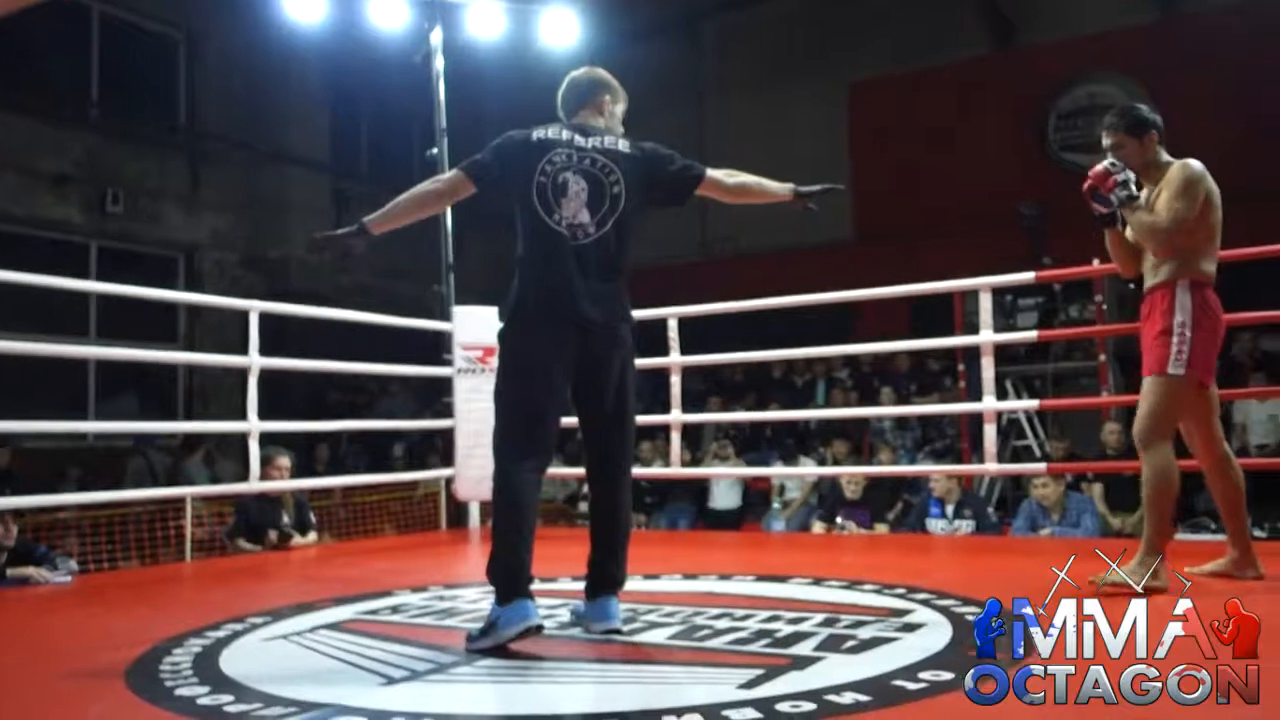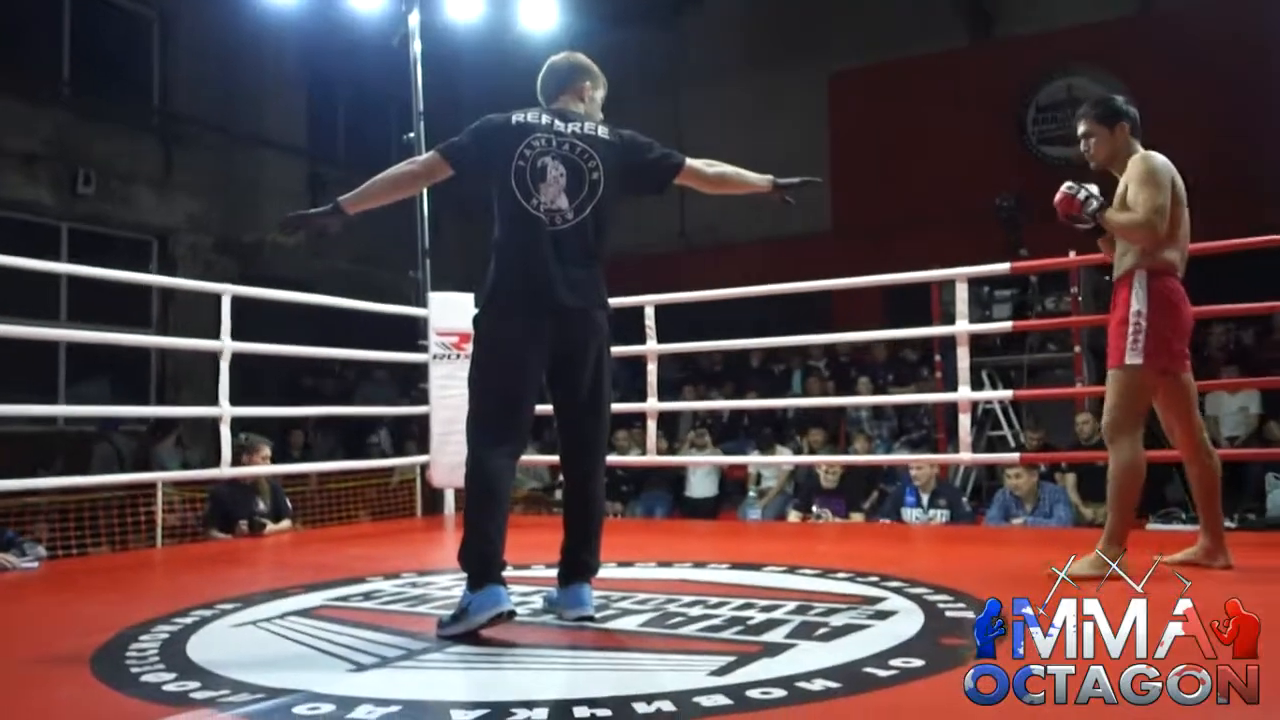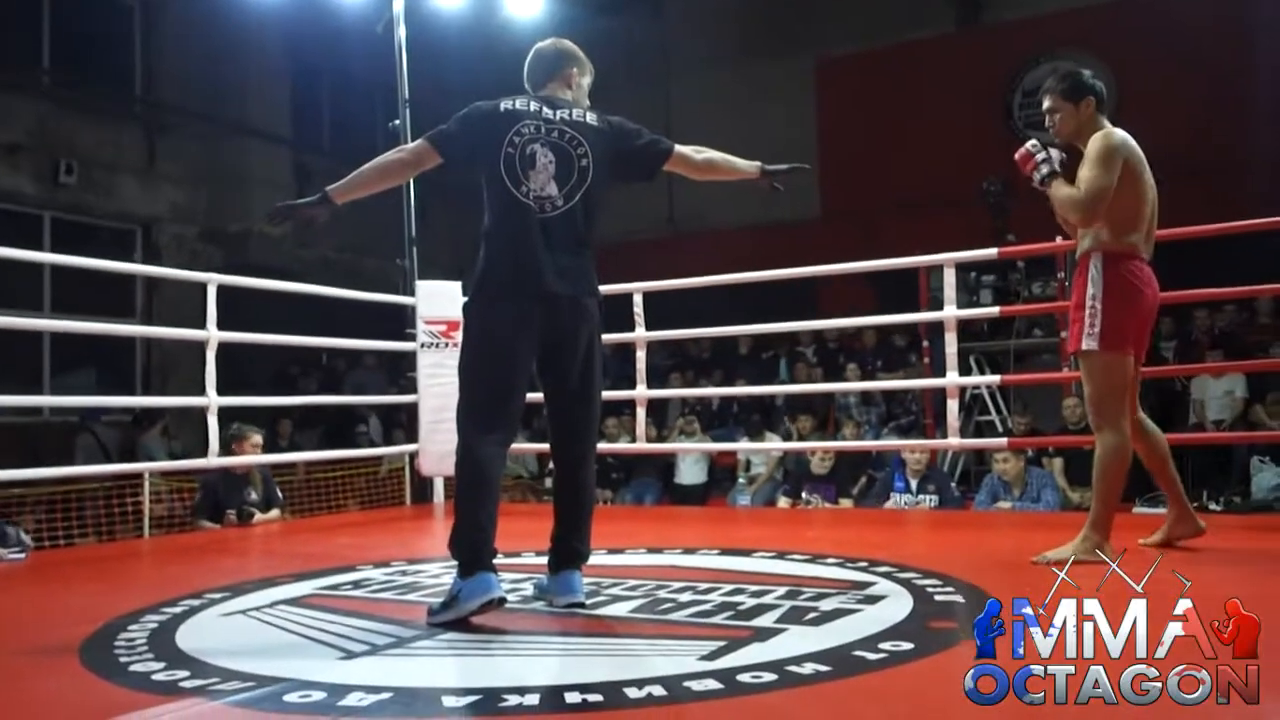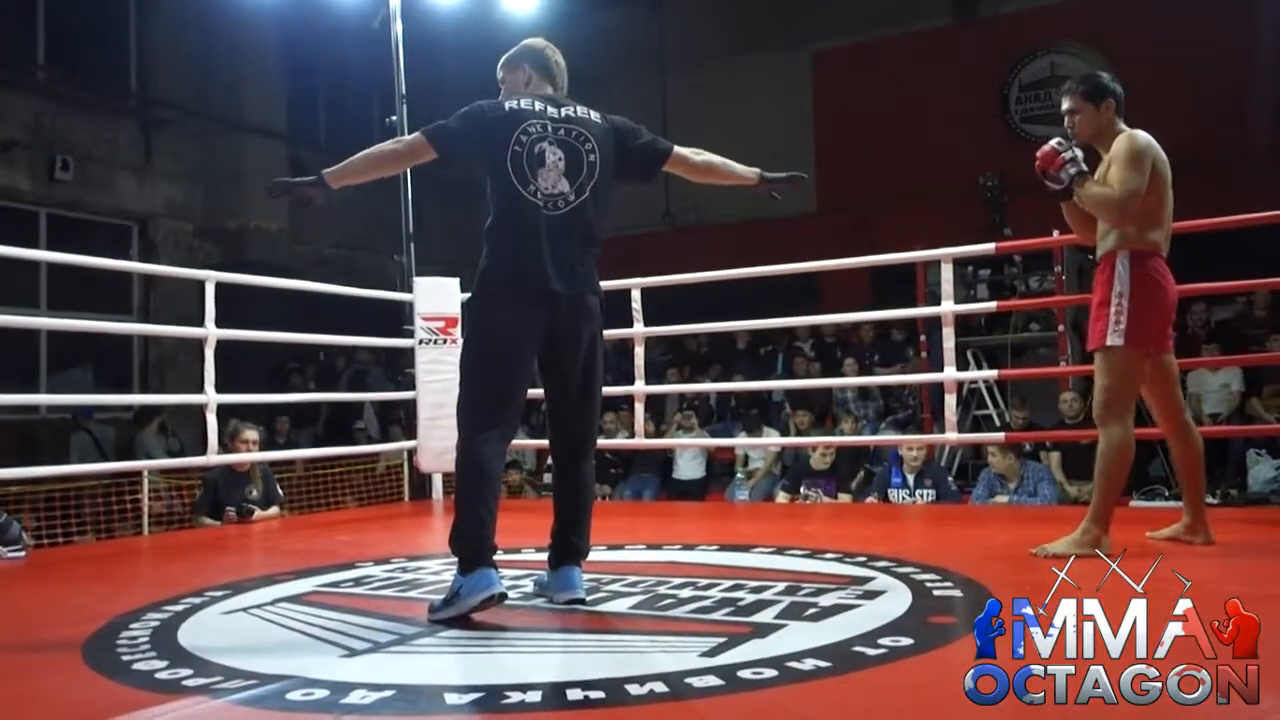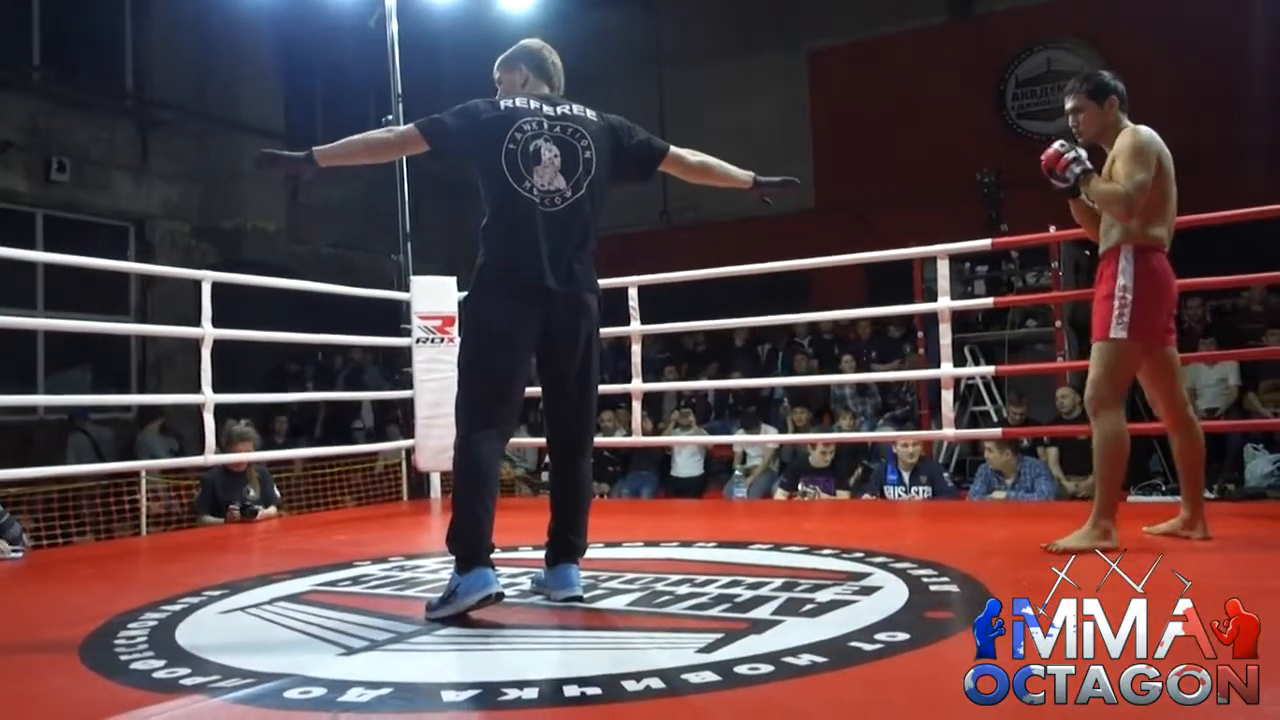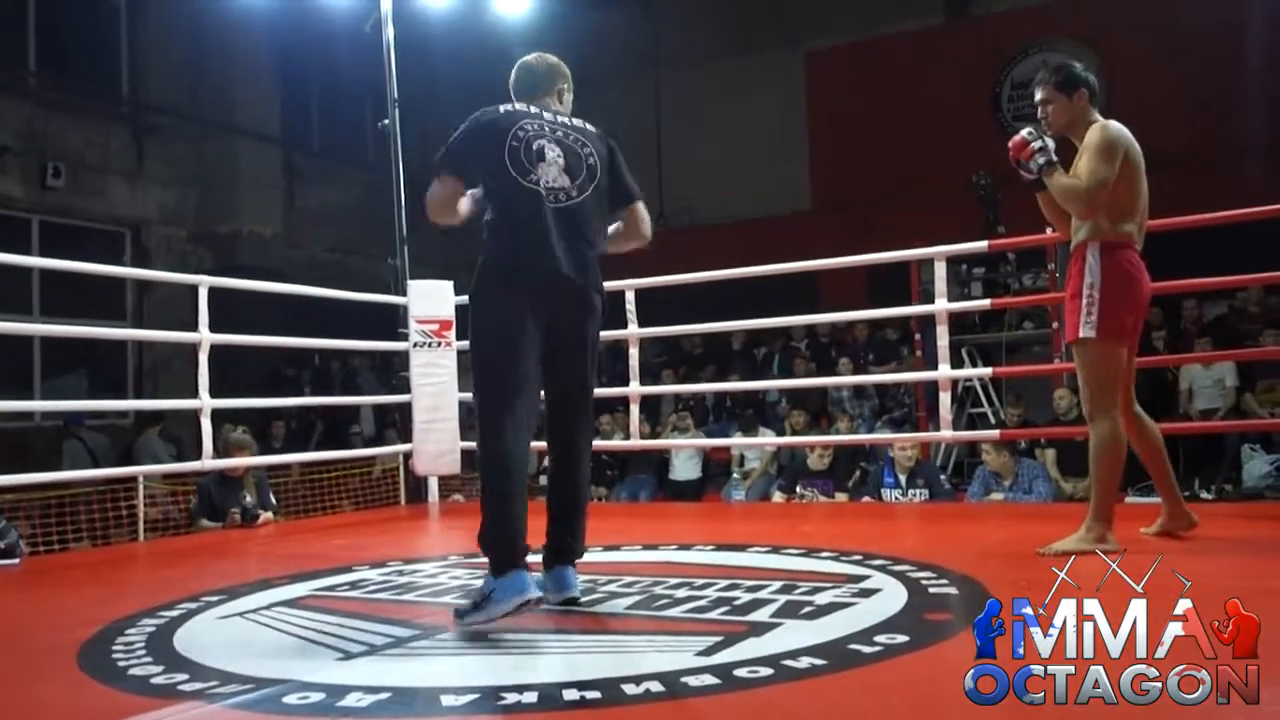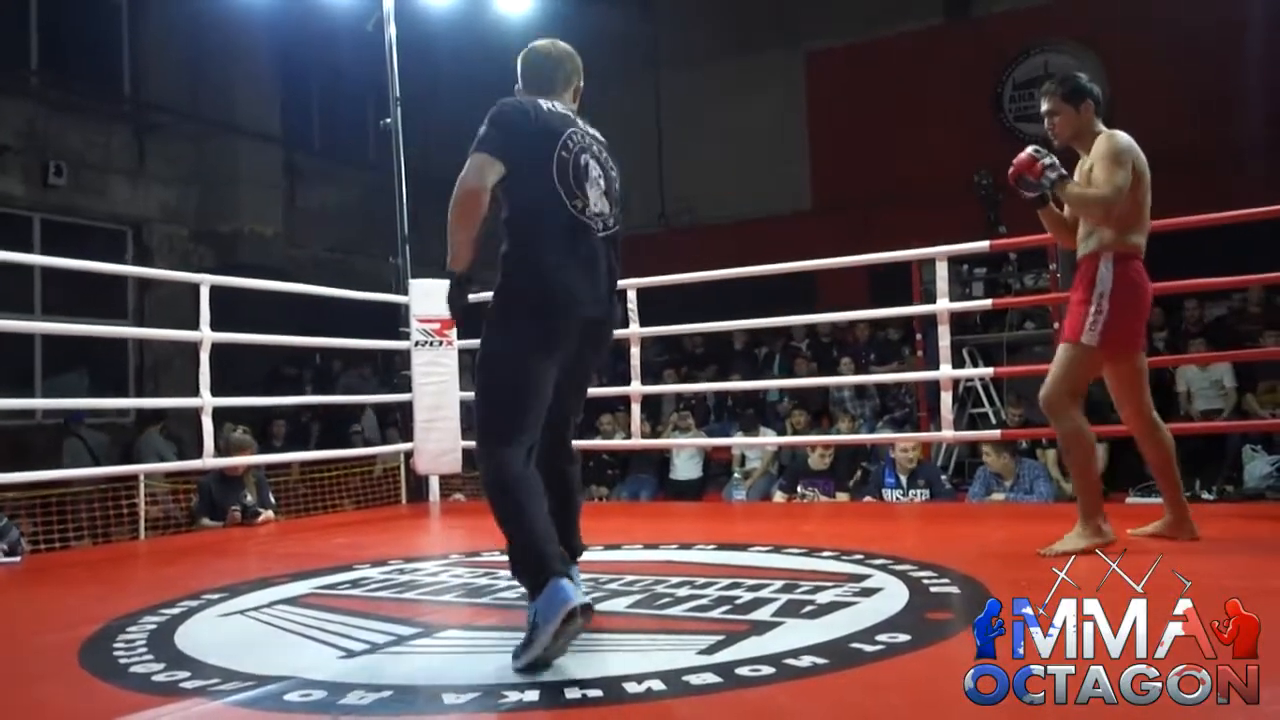
dt=0.4s
person 1, frame 1
left shoulder: (521, 146)
right shoulder: (637, 158)
left elbow: (442, 190)
right elbow: (727, 184)
left wrist: (364, 230)
right wrist: (795, 192)
left hip: (537, 323)
right hip: (605, 327)
left knee: (520, 458)
right knee: (610, 463)
left ankle: (513, 600)
right ankle: (603, 597)
person 1, frame 2
left shoulder: (501, 129)
right shoulder: (616, 144)
left elbow: (417, 171)
right elbow: (705, 173)
left wrist: (339, 209)
right wrist: (773, 185)
left hip: (514, 308)
right hip: (582, 313)
left knee: (494, 443)
right knee: (584, 451)
left ankle: (485, 586)
right ankle: (576, 585)
person 1, frame 3
left shoulder: (489, 118)
right shoulder: (605, 131)
left elbow: (407, 160)
right elbow: (694, 160)
left wrist: (326, 199)
right wrist: (761, 171)
left hip: (503, 296)
right hip: (573, 300)
left knee: (484, 430)
right knee: (575, 437)
left ankle: (476, 572)
right ankle: (567, 571)
person 1, frame 4
left shoulder: (492, 118)
right shoulder: (606, 129)
left elbow: (404, 150)
right elbow: (691, 162)
left wrist: (323, 181)
right wrist: (760, 178)
left hip: (507, 294)
right hip: (576, 297)
left knee: (485, 426)
right knee: (574, 434)
left ankle: (476, 569)
right ankle: (566, 568)
person 1, frame 5
left shoulder: (486, 117)
right shoulder: (603, 128)
left elbow: (393, 140)
right elbow: (687, 162)
left wrist: (311, 158)
right wrist: (753, 182)
left hip: (505, 292)
right hip: (574, 295)
left knee: (483, 425)
right knee: (572, 433)
left ankle: (474, 568)
right ankle: (564, 565)
person 1, frame 6
left shoulder: (487, 124)
right shoulder: (596, 140)
left elbow: (440, 207)
right elbow: (638, 231)
left wrist: (472, 203)
left hip: (511, 283)
right hip: (579, 289)
left knee: (506, 420)
right knee: (571, 429)
left ankle: (509, 568)
right ankle: (561, 567)
person 1, frame 7
left shoulder: (514, 115)
right shoulder: (600, 143)
left elbow: (472, 190)
left wrist: (458, 272)
left hip: (535, 300)
right hip: (595, 310)
left knee: (504, 447)
right knee: (554, 443)
left ankle: (553, 588)
right ankle: (561, 578)
person 2, frame 1
left shoulder: (1186, 173)
right shoulder: (1150, 190)
left elbow: (1162, 239)
right elbow: (1130, 265)
left wrist: (1125, 197)
right wrist: (1108, 214)
left hip: (1184, 309)
right hip: (1166, 312)
left knee: (1151, 434)
right knee: (1208, 443)
left ankle: (1150, 559)
right ankle: (1242, 555)
person 2, frame 2
left shoulder: (1146, 164)
right shoulder: (1139, 175)
left elbow: (1150, 229)
left wrist: (1096, 210)
right wrist: (1094, 223)
left hip: (1147, 299)
right hip: (1158, 302)
left knee: (1121, 429)
right knee: (1189, 432)
left ankle: (1110, 552)
right ankle: (1212, 543)
person 2, frame 3
left shoulder: (1107, 141)
right shoulder: (1116, 150)
left elbow: (1083, 210)
right elbow: (1085, 227)
left wrist: (1047, 175)
right wrist: (1050, 181)
left hip: (1109, 279)
right hip: (1130, 279)
left knee: (1106, 418)
right knee: (1126, 415)
left ankle: (1094, 538)
right ankle: (1181, 514)
person 2, frame 4
left shoulder: (1133, 144)
right shoulder: (1115, 157)
left elbow: (1119, 210)
right elbow: (1091, 231)
left wrist: (1077, 174)
right wrist: (1064, 188)
left hip: (1131, 280)
right hip: (1141, 283)
left knee: (1112, 411)
right knee: (1171, 412)
left ankle: (1093, 531)
right ankle: (1195, 521)
person 2, frame 5
left shoulder: (1135, 139)
right shoulder: (1124, 151)
left elbow: (1126, 205)
right elbow: (1102, 226)
left wrist: (1082, 173)
right wrist: (1072, 186)
left hip: (1132, 274)
right hip: (1141, 277)
left knee: (1103, 400)
right knee: (1172, 405)
left ankle: (1101, 525)
right ankle: (1193, 515)
person 2, frame 6
left shoulder: (1105, 133)
right shoulder: (1095, 145)
left elbow: (1087, 203)
right elbow: (1069, 222)
left wrist: (1047, 165)
right wrist: (1038, 178)
left hip: (1104, 269)
right hip: (1117, 272)
left knee: (1101, 408)
right knee: (1120, 406)
left ankle: (1098, 528)
right ankle: (1175, 509)
person 2, frame 7
left shoulder: (1114, 145)
right shoulder: (1089, 160)
left elbow: (1105, 210)
right elbow: (1070, 235)
left wrist: (1056, 178)
right wrist: (1040, 196)
left hip: (1110, 282)
right hip: (1114, 286)
left knee: (1057, 399)
right knee: (1137, 411)
left ankle: (1093, 522)
right ankle: (1178, 517)
